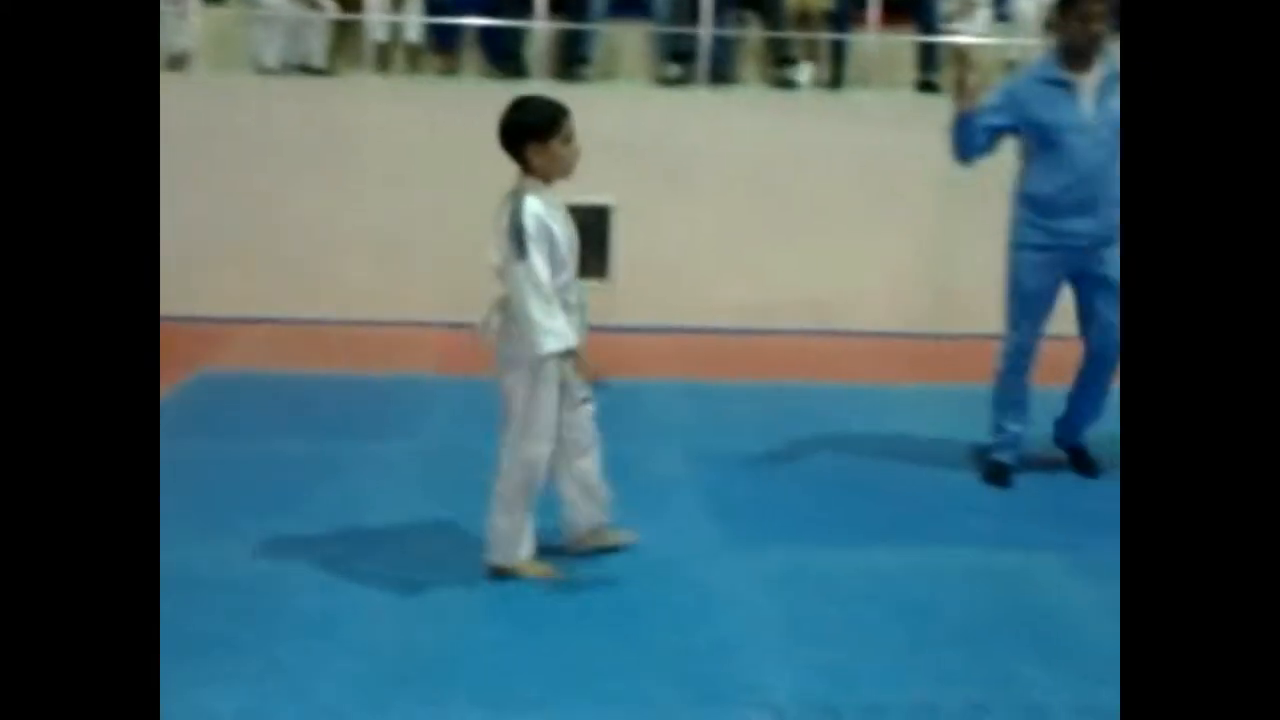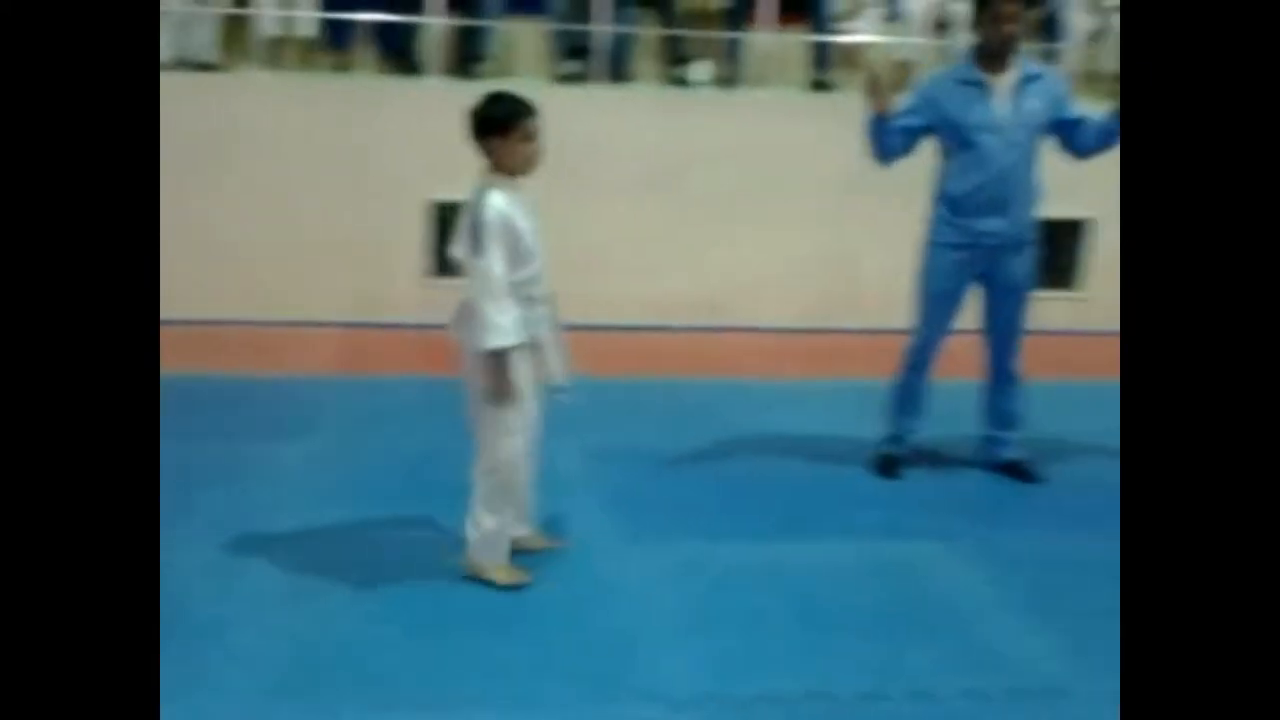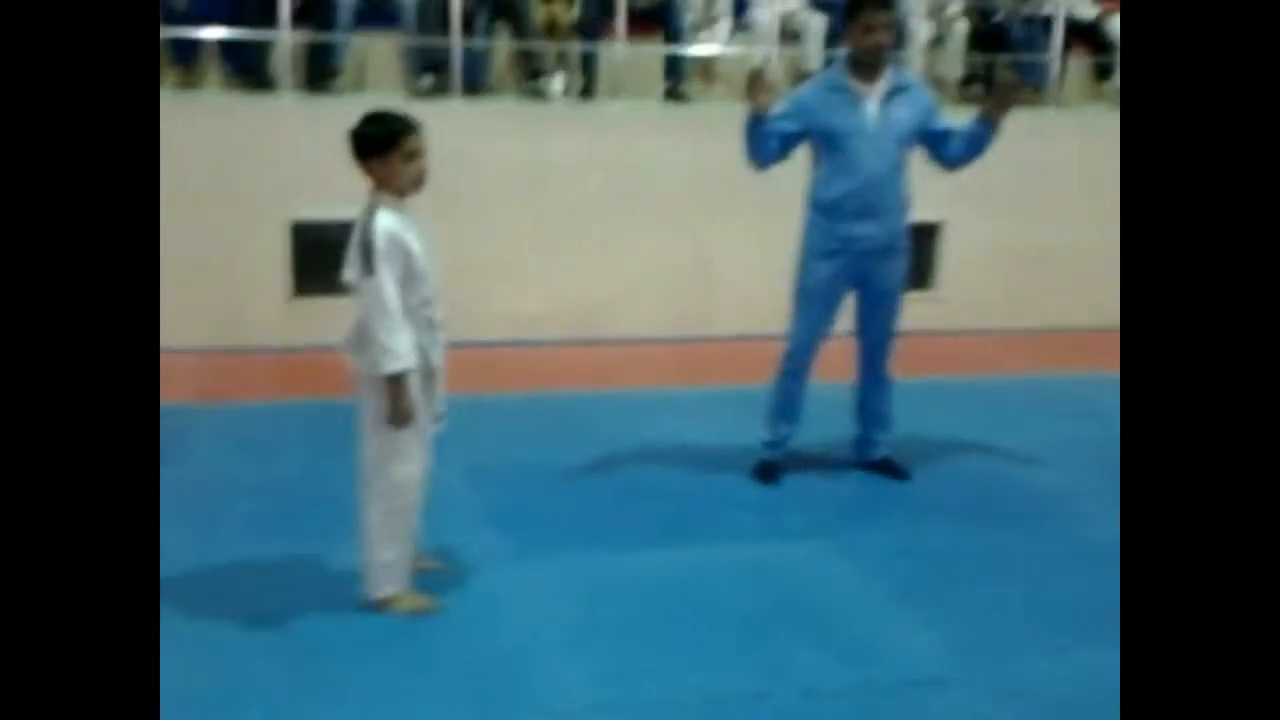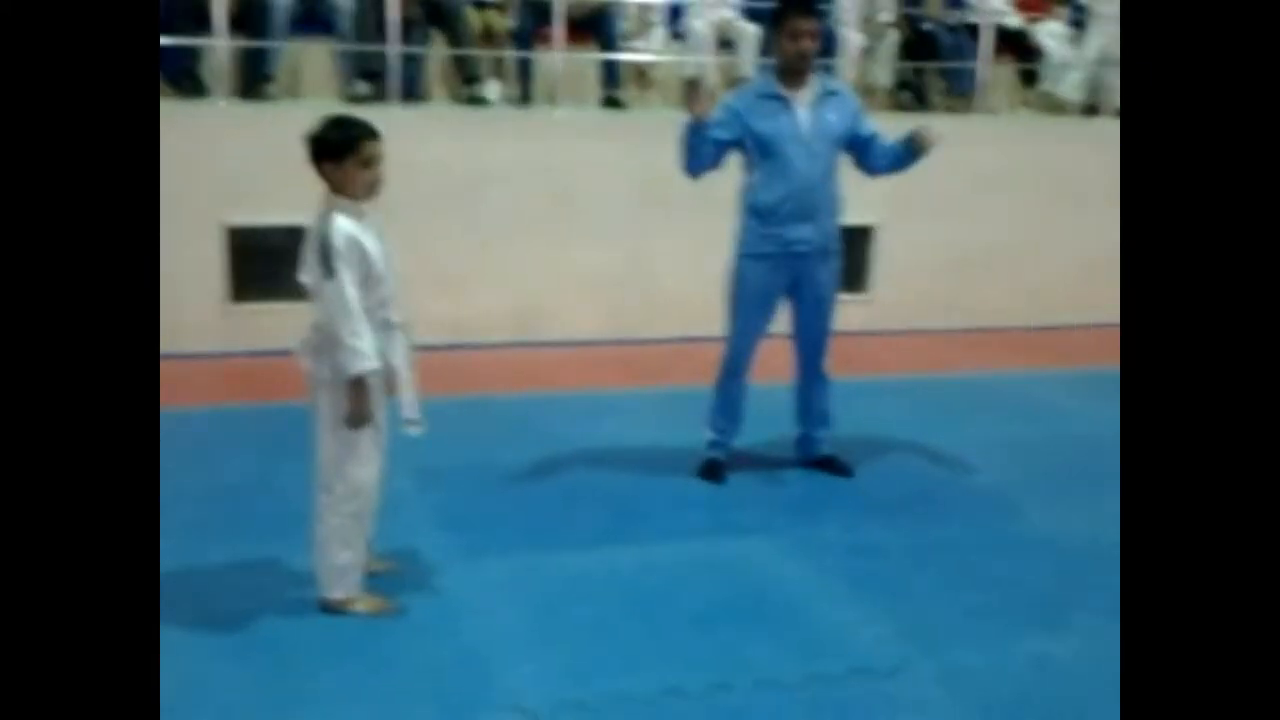
dt=0.4s
person 1, frame 1
left shoulder: (543, 203)
right shoulder: (527, 212)
right elbow: (532, 293)
right wrist: (572, 356)
left hip: (553, 338)
right hip: (535, 346)
left knee: (578, 435)
right knee: (528, 448)
left ankle: (590, 526)
right ankle: (507, 551)
person 1, frame 2
left shoulder: (510, 199)
right shoulder: (490, 207)
right elbow: (486, 288)
left wrist: (541, 342)
right wrist: (497, 360)
left hip: (521, 336)
right hip: (499, 341)
left knee: (520, 440)
right knee: (504, 445)
left ankle: (513, 528)
right ankle: (486, 552)
person 1, frame 3
left shoulder: (398, 220)
right shoulder: (380, 228)
right elbow: (382, 312)
right wrist: (397, 384)
left hip: (412, 362)
right hip: (393, 366)
left knee: (410, 468)
right knee: (395, 474)
left ankle: (400, 555)
right ankle: (386, 586)
person 1, frame 4
left shoulder: (355, 224)
right shoulder: (337, 232)
right elbow: (342, 315)
left wrist: (383, 372)
right wrist: (359, 386)
left hip: (364, 364)
right hip: (347, 370)
left knee: (364, 470)
right knee: (349, 476)
left ankle: (354, 556)
right ankle: (340, 587)
person 2, frame 1
left shoulder: (1116, 83)
right shoulder: (1027, 87)
right elbow: (970, 149)
right wrist: (967, 111)
left hip: (1103, 242)
right hip: (1040, 239)
left knee: (1107, 346)
right knee: (1021, 347)
left ankle: (1072, 433)
right ankle: (1003, 447)
person 2, frame 2
left shoulder: (1048, 86)
right shoulder: (943, 87)
left elbow: (1083, 140)
right elbow: (889, 149)
left wrist: (1116, 118)
right wrist: (882, 115)
left hip: (1015, 243)
right hip: (954, 239)
left knee: (1005, 352)
right knee: (925, 343)
left ankle: (1002, 447)
right ankle: (896, 441)
person 2, frame 3
left shoulder: (914, 96)
right shoulder: (815, 96)
left elbow: (950, 152)
right elbow: (763, 155)
left wrist: (987, 122)
right wrist: (760, 115)
left hip: (887, 248)
right hip: (827, 247)
left knee: (876, 352)
right knee: (801, 348)
left ankle: (873, 447)
right ankle: (775, 448)
person 2, frame 4
left shoulder: (841, 101)
right shoulder: (745, 103)
left elbow: (873, 158)
right elbow: (698, 165)
left wrist: (909, 148)
right wrist: (699, 123)
left hip: (821, 251)
right hip: (762, 250)
left knee: (813, 353)
right knee: (740, 351)
left ankle: (814, 445)
right ankle: (718, 448)
